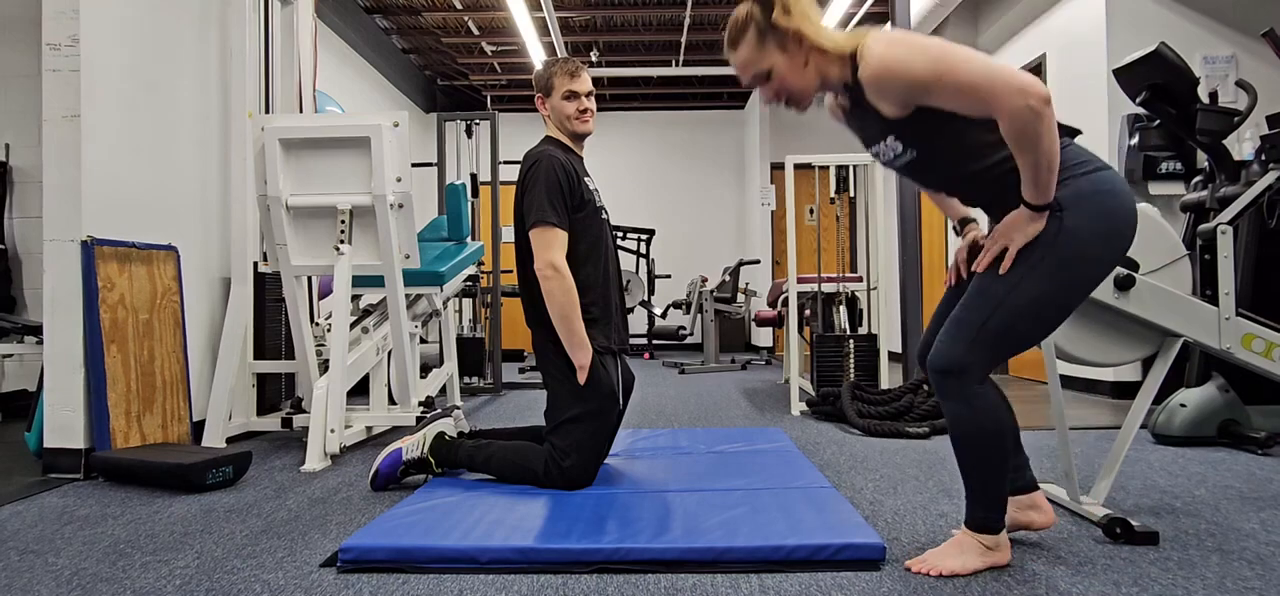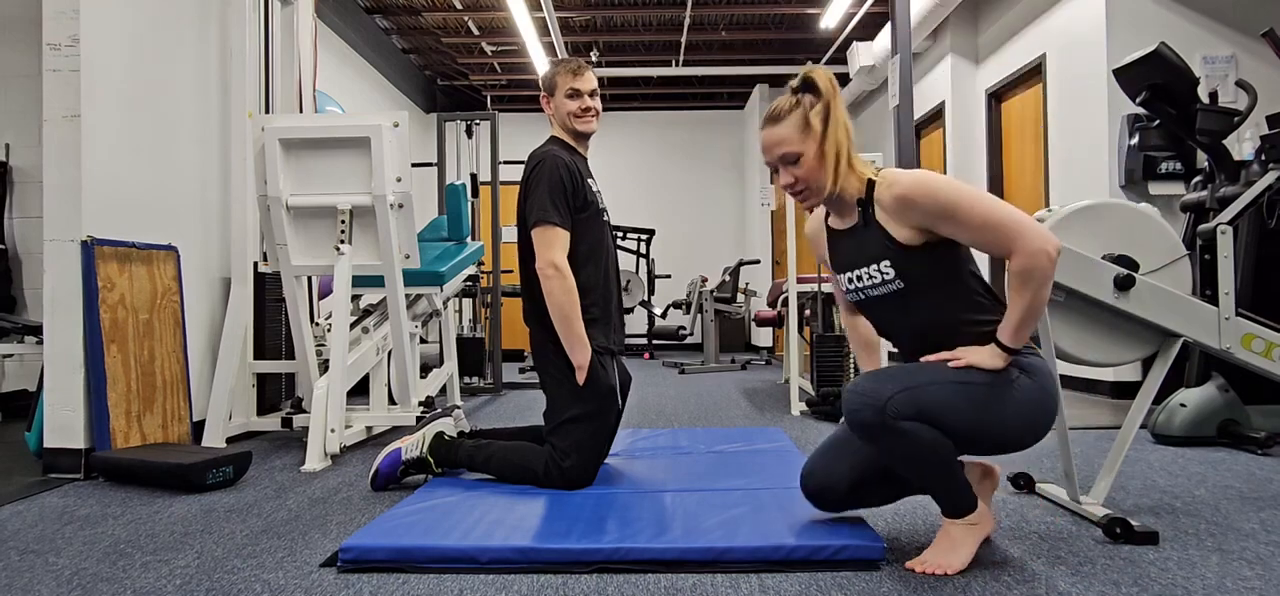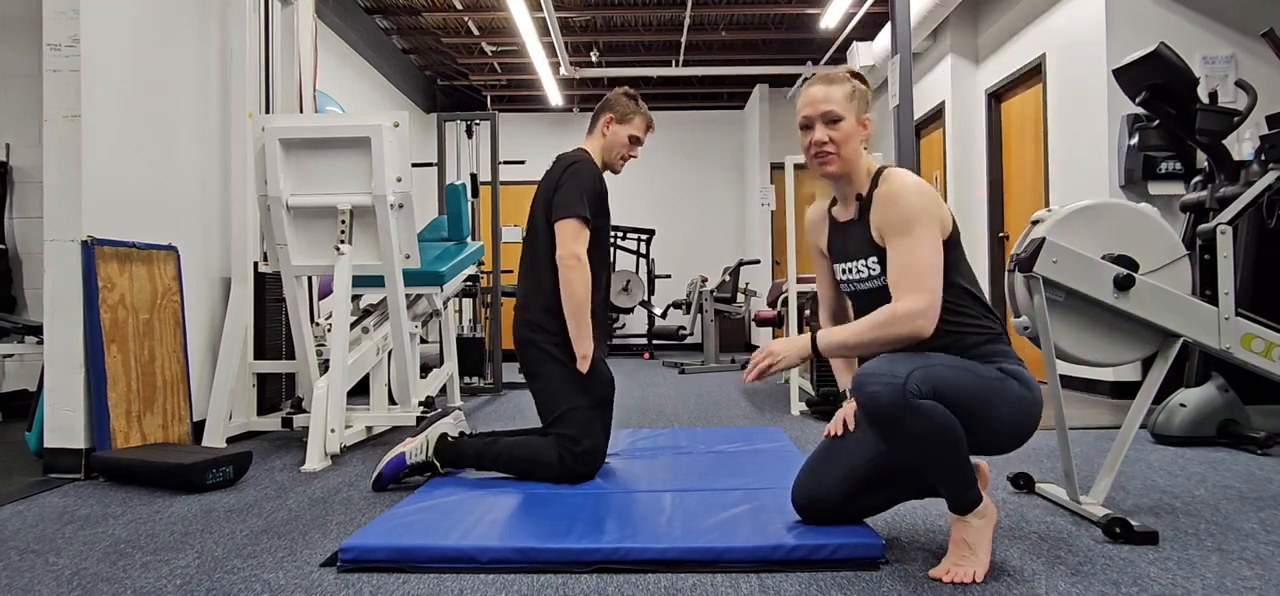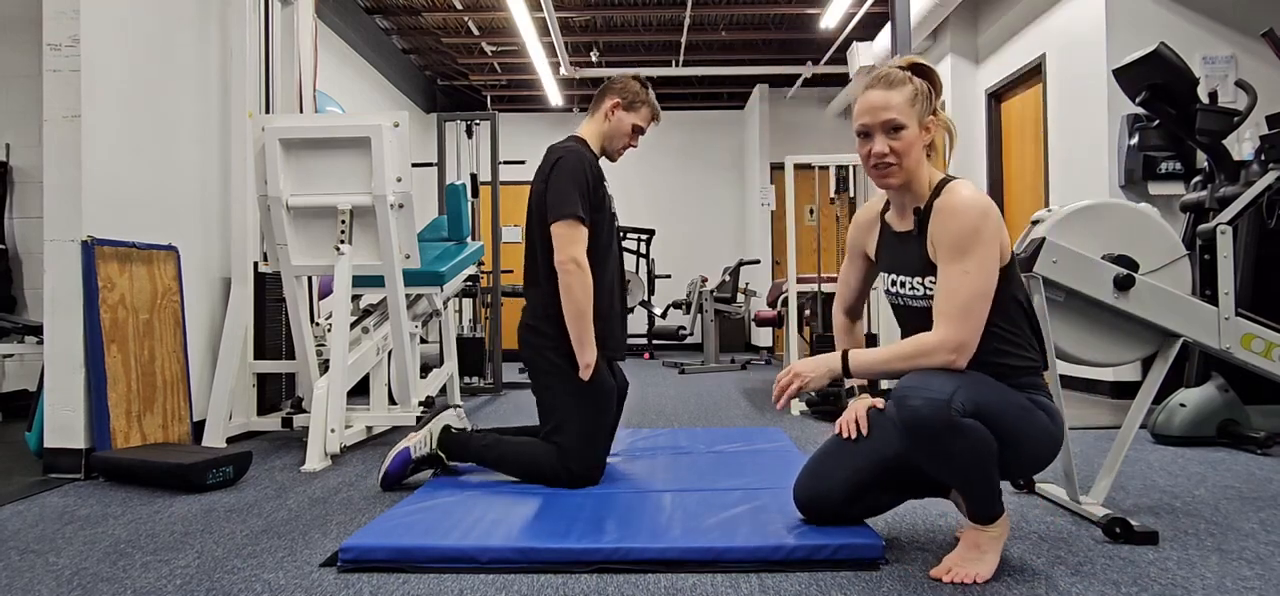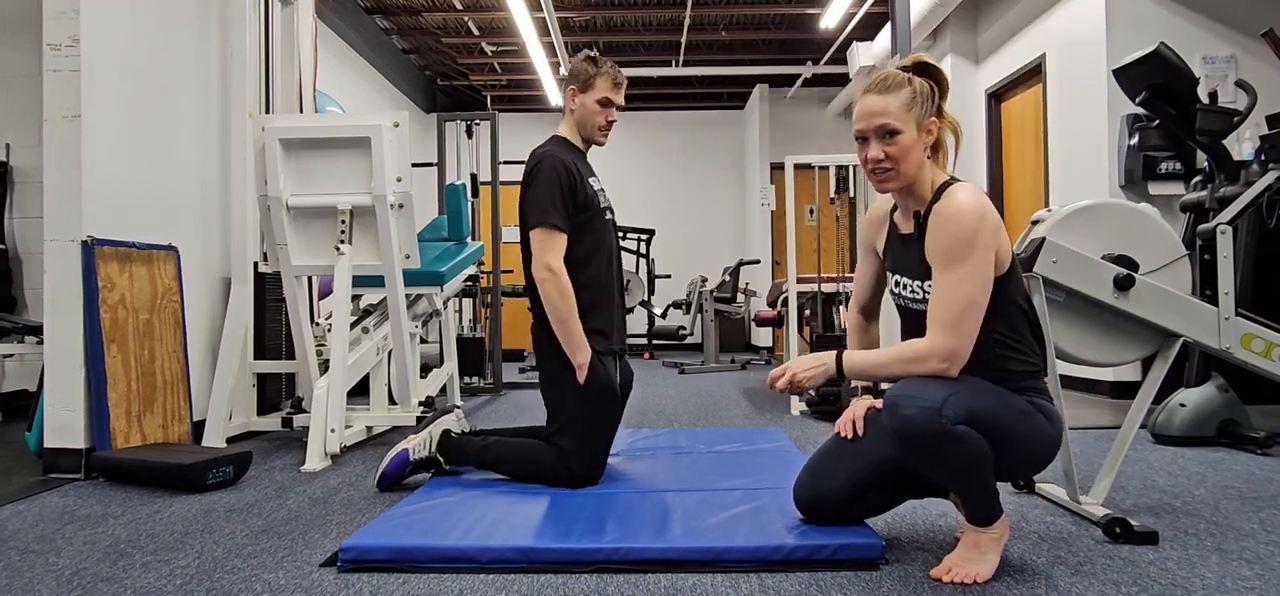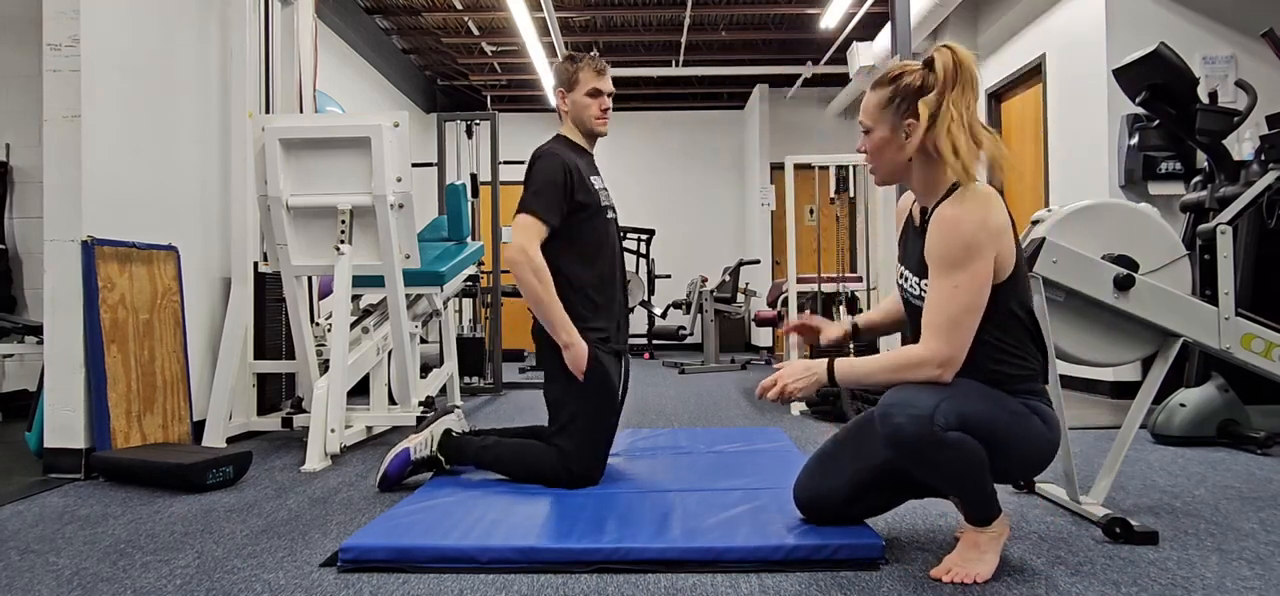
dt=0.7s
person 1, frame 1
left shoulder: (883, 62)
right shoulder: (842, 98)
left elbow: (1028, 97)
left wrist: (1034, 208)
right wrist: (965, 224)
left hip: (1079, 202)
right hip: (1027, 207)
left knee: (957, 361)
right knee: (940, 356)
left ankle: (987, 534)
right ankle: (1021, 498)
person 1, frame 2
left shoulder: (904, 194)
right shoulder: (819, 231)
left elbow: (1038, 248)
left wrist: (1004, 348)
right wrist: (873, 379)
left hip: (1010, 385)
right hip: (929, 382)
left knee: (869, 403)
right knee: (824, 484)
left ankle: (966, 514)
right ankle: (964, 476)
person 1, frame 3
left shoulder: (900, 192)
right shoulder: (820, 220)
left elbow: (917, 315)
right elbow: (833, 316)
left wrist: (808, 345)
right wrist: (849, 393)
left hip: (992, 384)
right hip: (914, 387)
left knee: (883, 383)
right knee: (815, 499)
left ankle: (971, 508)
right ankle: (954, 472)
person 1, frame 4
left shoulder: (963, 207)
right shoulder: (869, 221)
left elbow: (953, 346)
right elbow: (846, 312)
left wrist: (838, 365)
right wrist: (860, 392)
left hip: (1016, 412)
right hip: (936, 402)
left knee: (924, 395)
right knee: (817, 497)
left ankle: (988, 520)
right ankle: (961, 479)
person 1, frame 5
left shoulder: (961, 210)
right shoulder: (880, 218)
left elbow: (945, 353)
right elbow: (862, 311)
left wrist: (834, 364)
right wrist: (861, 392)
left hip: (1015, 412)
right hip: (934, 406)
left knee: (916, 404)
right knee: (817, 498)
left ankle: (988, 522)
right ankle: (960, 478)
person 1, frame 6
left shoulder: (968, 213)
right shoulder: (911, 205)
left elbow: (939, 359)
left wrist: (826, 372)
right wrist: (849, 329)
left hip: (1012, 417)
right hip: (943, 403)
left knee: (908, 412)
right knee: (817, 497)
left ankle: (987, 522)
right ankle: (961, 475)
person 2, frame 1
left shoulder: (571, 165)
right shoulder: (550, 165)
right elbow: (550, 266)
right wrist: (583, 356)
left hip: (596, 344)
right hip: (580, 349)
left knee: (582, 450)
right knee: (571, 469)
left ankle: (456, 435)
right ankle: (436, 447)
person 2, frame 2
left shoulder: (574, 166)
right shoulder: (553, 165)
right elbow: (551, 266)
right wrist: (582, 357)
left hip: (594, 344)
right hip: (577, 349)
left knee: (583, 449)
right knee: (571, 468)
left ankle: (456, 436)
right ankle: (438, 448)
person 2, frame 3
left shoulder: (573, 172)
right shoulder: (581, 171)
right elbow: (571, 259)
left wrist: (584, 346)
right wrist: (584, 350)
left hip: (551, 336)
right hip: (557, 339)
left knee: (582, 444)
right knee: (578, 459)
left ankle: (456, 440)
right ankle: (442, 448)
person 2, frame 4
left shoulder: (582, 164)
right shoulder: (572, 162)
right elbow: (570, 262)
right wrist: (586, 355)
left hip: (580, 345)
right hip: (566, 347)
left knee: (579, 449)
right knee: (578, 467)
left ankle: (458, 435)
right ankle: (446, 440)
person 2, frame 5
left shoulder: (580, 166)
right shoulder: (553, 165)
right elbow: (547, 268)
right wrist: (582, 356)
left hip: (599, 345)
right hip: (579, 349)
left knee: (577, 448)
right knee: (577, 467)
left ankle: (459, 437)
right ankle: (447, 445)
person 2, frame 6
left shoulder: (584, 163)
right shoulder: (556, 162)
right elbow: (520, 253)
right wrist: (567, 339)
left hip: (601, 341)
right hip: (581, 346)
left knee: (580, 447)
right knee: (577, 467)
left ankle: (457, 437)
right ankle: (446, 444)
